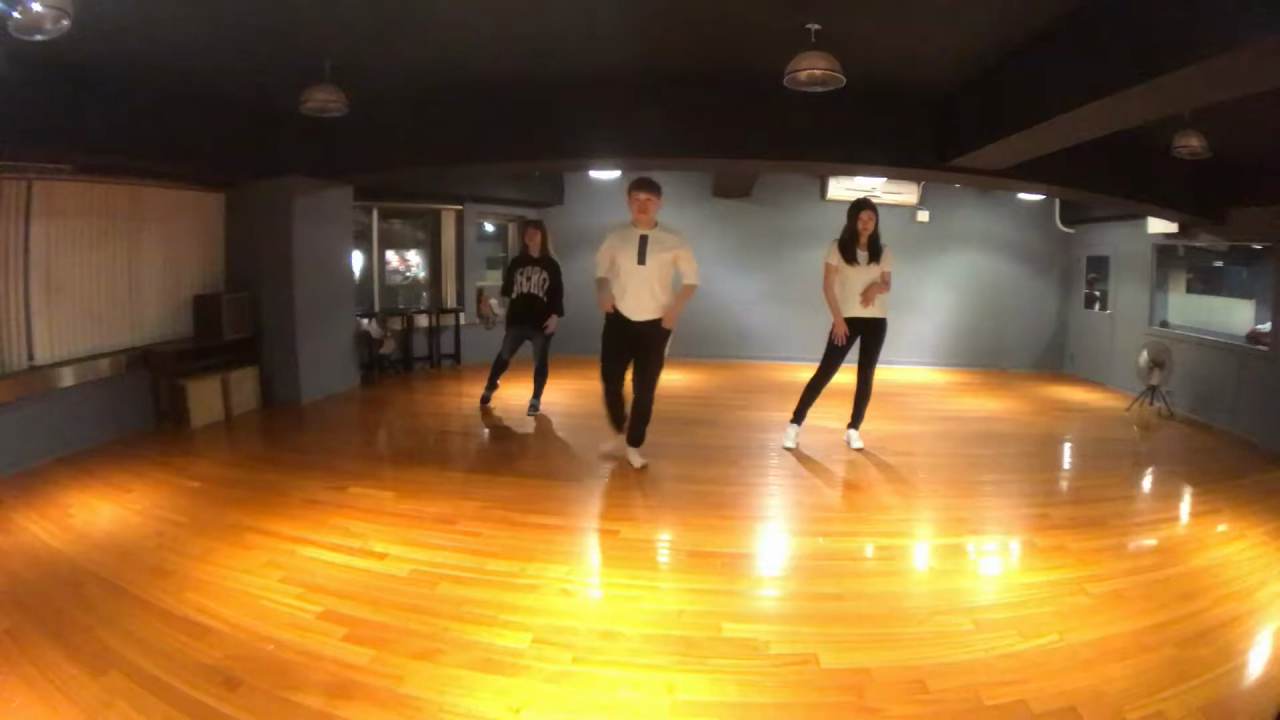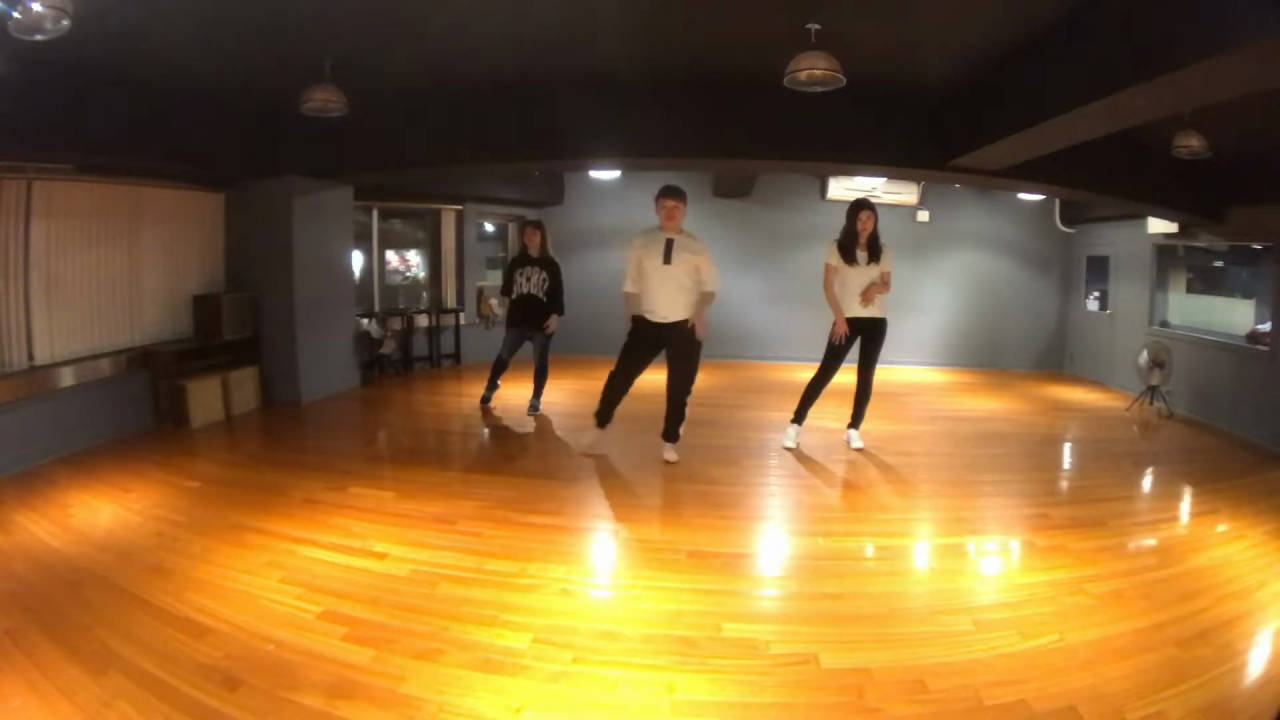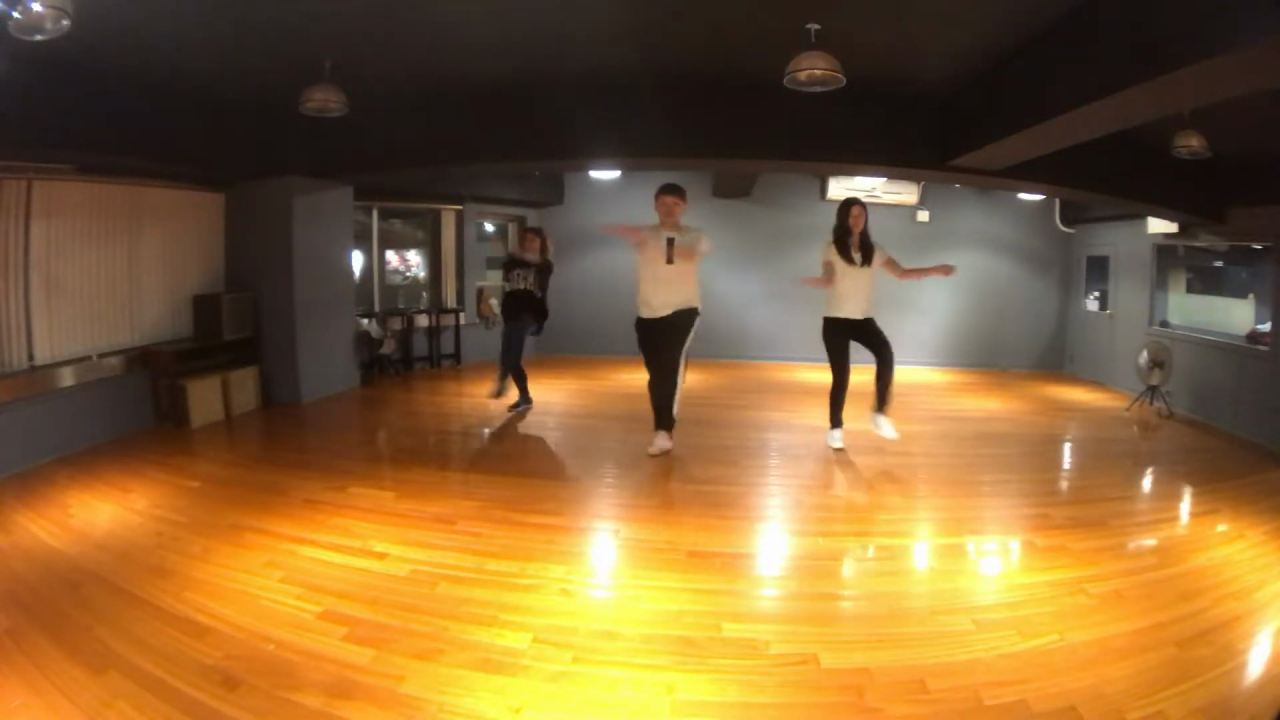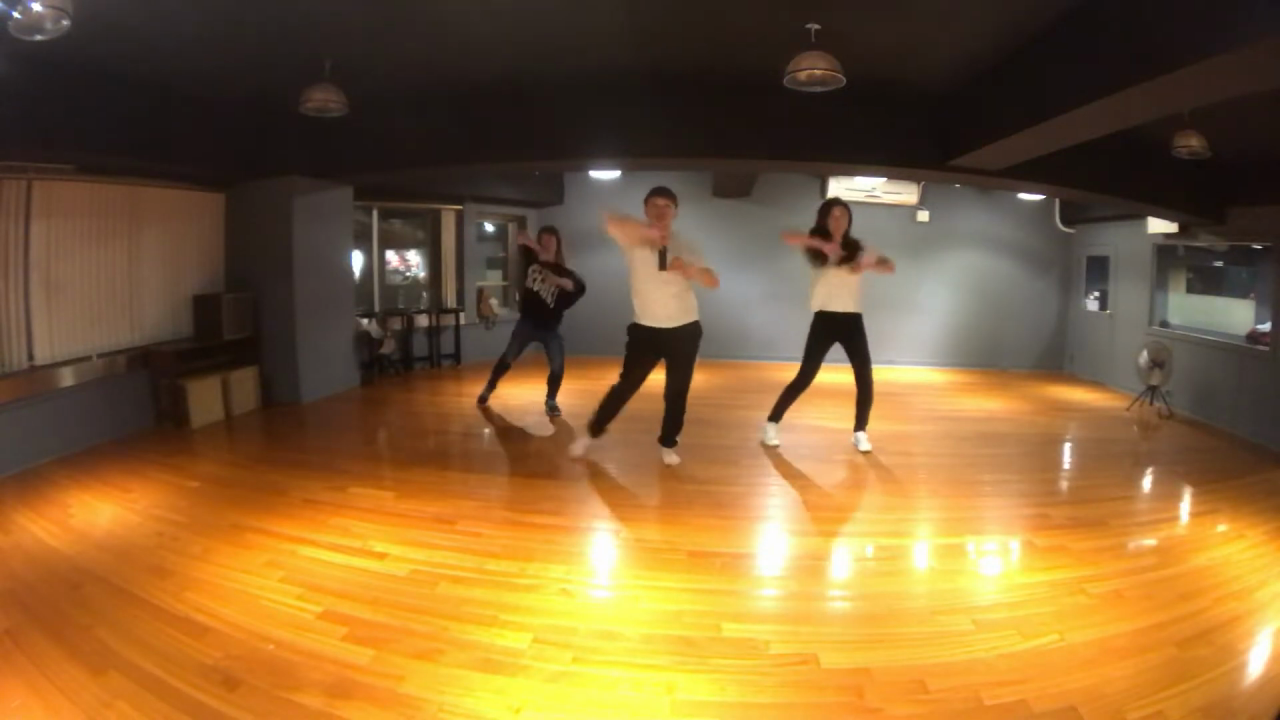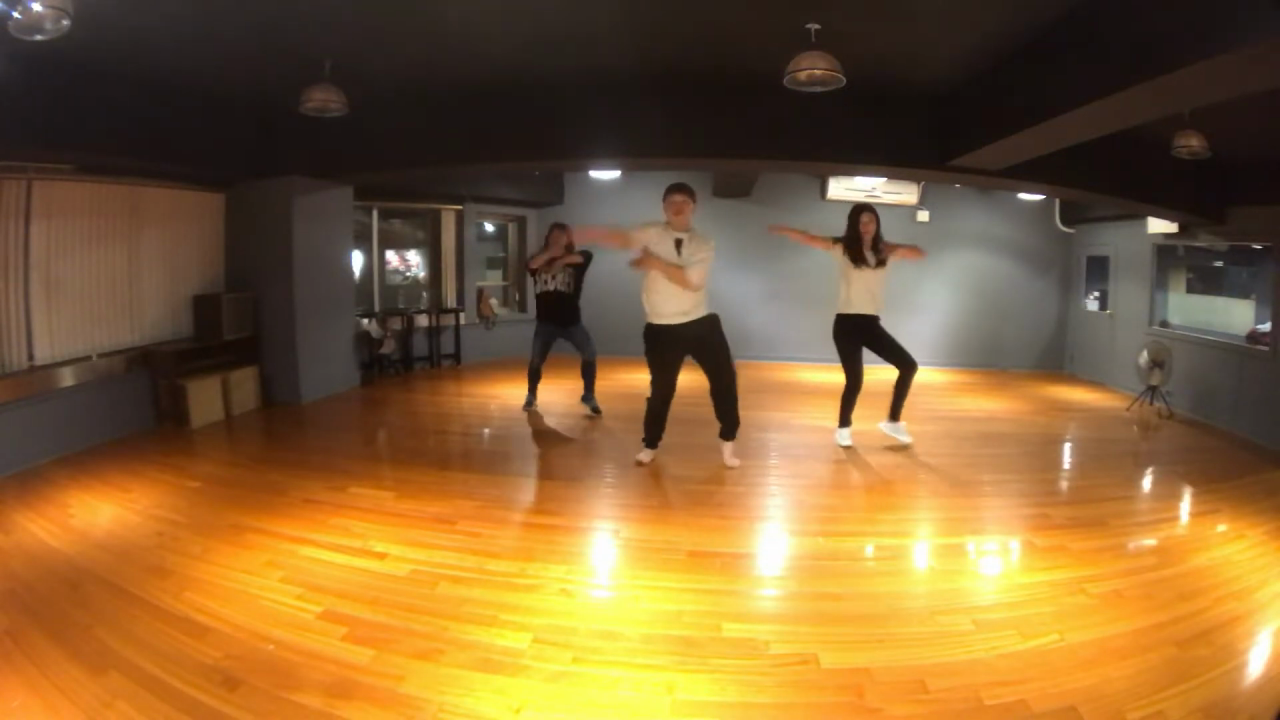
dt=1s
person 1, frame 1
left shoulder: (673, 241)
right shoulder: (615, 237)
left elbow: (690, 279)
right elbow: (603, 269)
left wrist: (674, 307)
right wrist: (603, 291)
left hip: (657, 322)
right hip: (619, 319)
left knee: (644, 387)
right knee: (610, 380)
left ankle: (634, 445)
right ankle: (620, 434)
person 1, frame 2
left shoulder: (696, 246)
right shoulder: (642, 242)
left elbow: (710, 285)
right elbow: (631, 284)
left wrist: (700, 311)
right wrist: (633, 314)
left hip: (684, 325)
right hip: (648, 322)
left knee: (679, 387)
right knee: (621, 375)
left ankle: (669, 441)
right ankle: (600, 426)
person 1, frame 3
left shoulder: (694, 237)
right shoulder: (645, 235)
left elbow: (694, 252)
right elbow: (631, 235)
right wrist: (635, 233)
left hip: (682, 314)
right hip: (648, 318)
left knee: (671, 361)
right knee: (658, 377)
left ankle: (665, 428)
right ankle: (663, 434)
person 1, frame 4
left shoulder: (686, 248)
right shoulder: (635, 240)
left elbow: (713, 282)
right elbow: (611, 223)
left wrist: (691, 270)
right wrist: (652, 232)
left hip: (684, 330)
right hip: (646, 329)
left knee: (677, 391)
right knee: (626, 384)
left ankle: (668, 444)
right ankle: (592, 433)
person 1, frame 5
left shoulder: (704, 244)
right shoulder: (653, 233)
left elbow: (691, 280)
right elbow: (624, 238)
left wrist: (655, 262)
right wrist: (594, 234)
left hip: (699, 324)
right hip: (661, 328)
left knee: (724, 379)
right knee: (662, 390)
left ankle: (728, 441)
right ankle: (650, 444)
person 2, frame 1
left shoulder: (883, 252)
right shoulder: (838, 248)
left elbow: (887, 285)
right elbow: (828, 286)
left wrist: (877, 287)
right wrist: (837, 318)
left hip: (876, 321)
right hip: (846, 319)
left knee: (866, 375)
right knee: (825, 371)
left ankle: (853, 429)
right ankle: (795, 424)
person 2, frame 2
left shoulder: (882, 252)
right shoulder: (837, 248)
left elbow: (887, 285)
right elbow: (828, 286)
left wrist: (876, 287)
right wrist: (839, 317)
left hip: (876, 321)
right hip: (847, 319)
left knee: (866, 376)
right knee: (825, 372)
left ankle: (853, 429)
right ankle: (795, 424)
person 2, frame 3
left shoulder: (873, 250)
right shoulder: (833, 249)
left elbow: (903, 273)
right elbow: (829, 279)
left wrist: (936, 270)
right wrist: (819, 280)
left hip: (863, 320)
right hip: (835, 322)
left knee: (885, 357)
right knee: (840, 379)
left ankle: (880, 415)
right ankle: (835, 428)
person 2, frame 4
left shoulder: (858, 249)
right shoulder: (817, 245)
left elbow: (889, 266)
right elbow: (787, 238)
left wrist: (867, 265)
right wrist: (819, 243)
left hip: (852, 320)
right hip: (824, 320)
left knee: (865, 382)
right knee: (804, 378)
left ankle: (860, 432)
right ankle: (772, 423)
person 2, frame 5
left shoulder: (885, 249)
right shoulder: (842, 247)
left elbow: (920, 253)
right elbow: (808, 239)
left wrist: (899, 250)
right wrist: (782, 230)
left hip: (870, 324)
right hip: (848, 322)
left knee: (909, 366)
right knee: (854, 381)
left ankle: (893, 422)
right ankle: (843, 428)
person 3, frame 1
left shoulder: (551, 265)
right shoulder: (516, 263)
left elbow: (558, 293)
right elbow: (507, 289)
left wrist: (555, 316)
left hip: (541, 321)
right hip: (517, 319)
left knee: (541, 360)
right knee: (504, 355)
left ankle: (536, 400)
right ankle: (490, 386)
person 3, frame 2
left shoulder: (551, 265)
right shoulder: (516, 262)
left elbow: (558, 293)
right elbow: (507, 289)
left wrist: (555, 315)
left hip: (541, 321)
right hip: (518, 319)
left knee: (540, 361)
right knee: (504, 355)
left ankle: (535, 400)
right ankle: (491, 386)
person 3, frame 3
left shoulder: (544, 264)
right shoulder: (514, 262)
left elbow: (538, 261)
left wrist: (525, 256)
left hip: (530, 315)
right hip: (512, 315)
left knee: (511, 341)
right knee: (513, 357)
left ankle: (502, 381)
right ankle: (524, 397)
person 3, frame 4
left shoulder: (563, 271)
right shoulder: (533, 261)
left elbow: (579, 289)
right elbow: (523, 239)
left wrist: (559, 280)
right wrist: (537, 249)
left hip: (549, 326)
right hip: (527, 322)
left knee: (557, 366)
right knee: (508, 357)
left ankle: (551, 401)
right ankle: (489, 389)
person 3, frame 5
left shoulder: (572, 260)
right shoulder: (542, 260)
left elbow: (587, 256)
right elbow: (532, 264)
left wrist: (563, 260)
right wrist: (550, 253)
left hip: (571, 320)
right hip: (546, 321)
left knee: (589, 355)
right knee: (536, 361)
left ankle: (589, 397)
right ankle: (531, 396)
